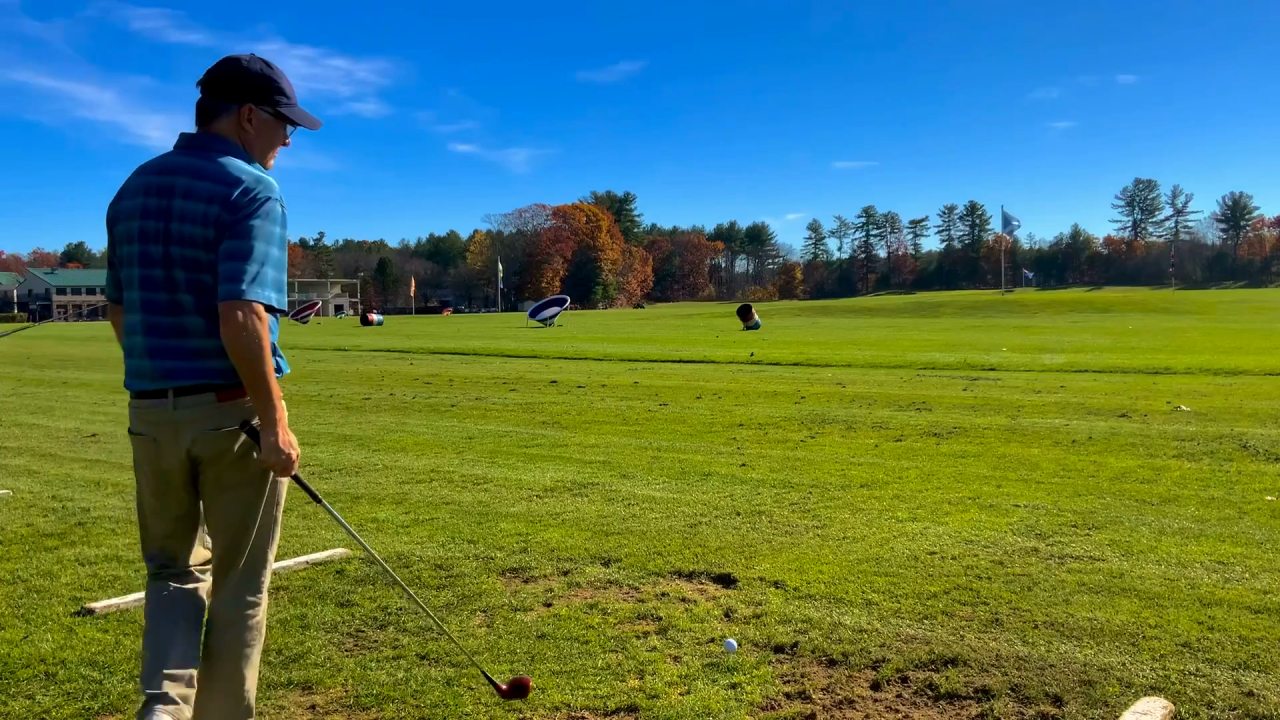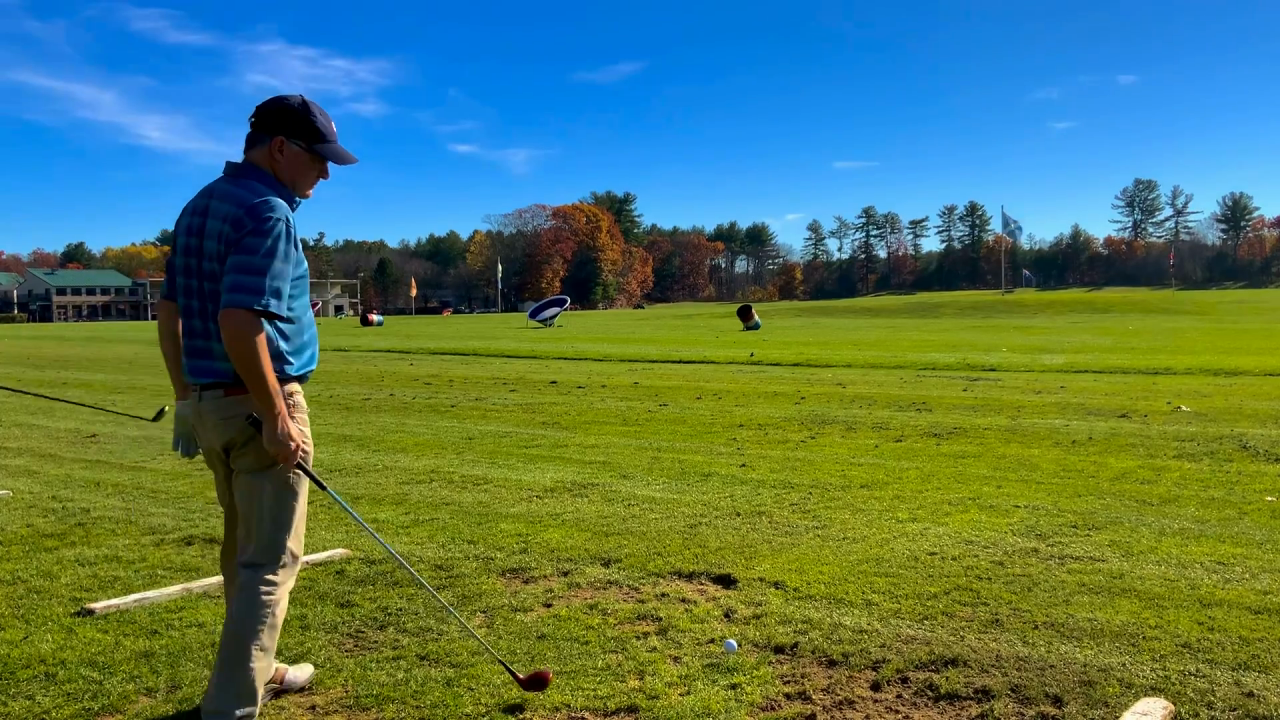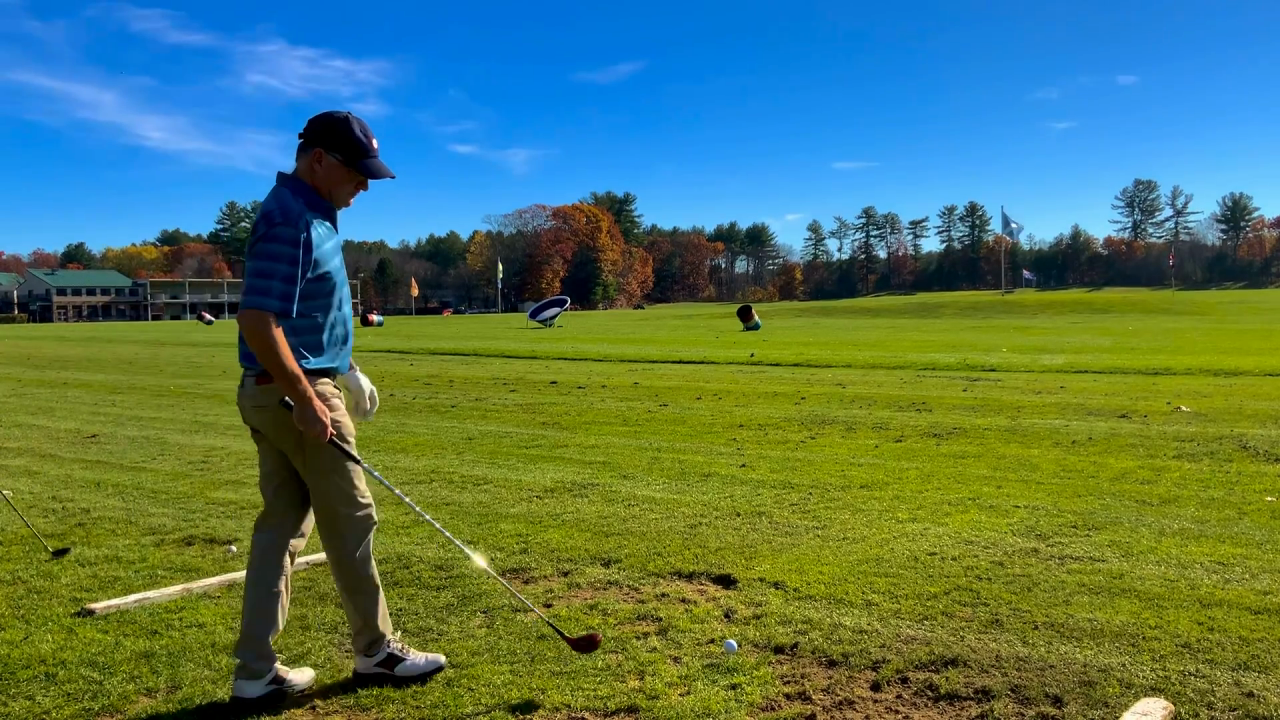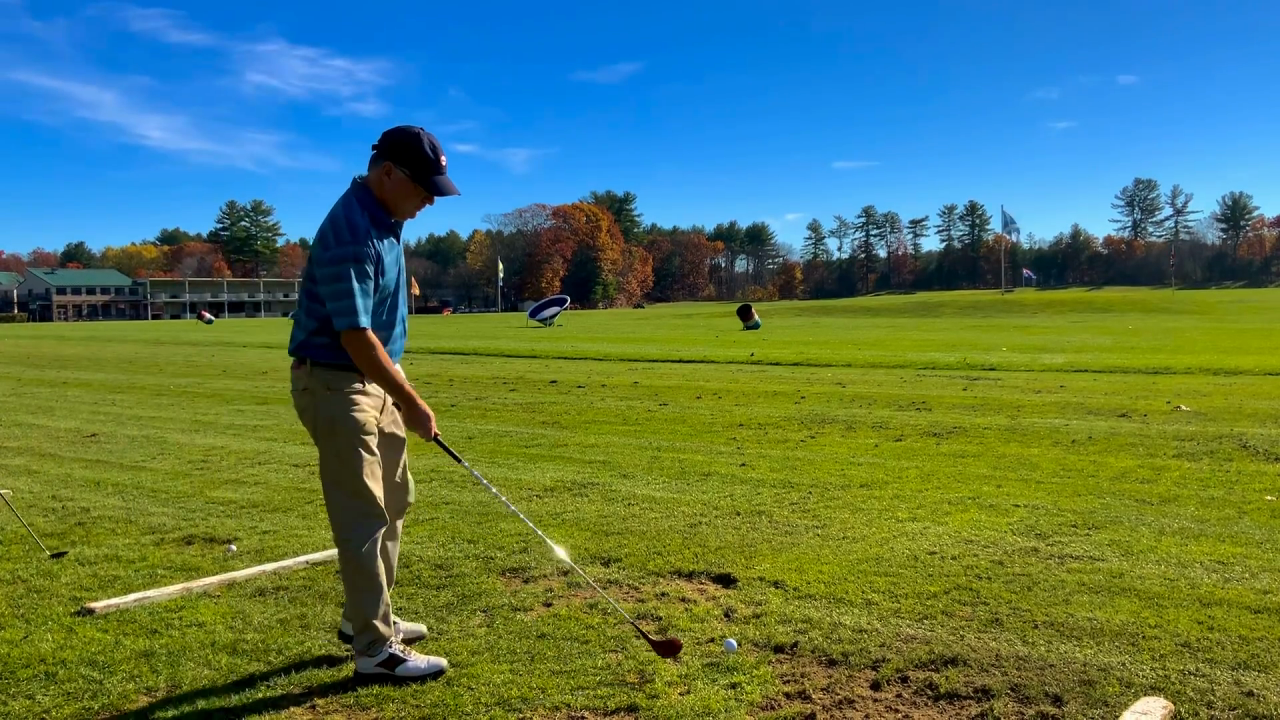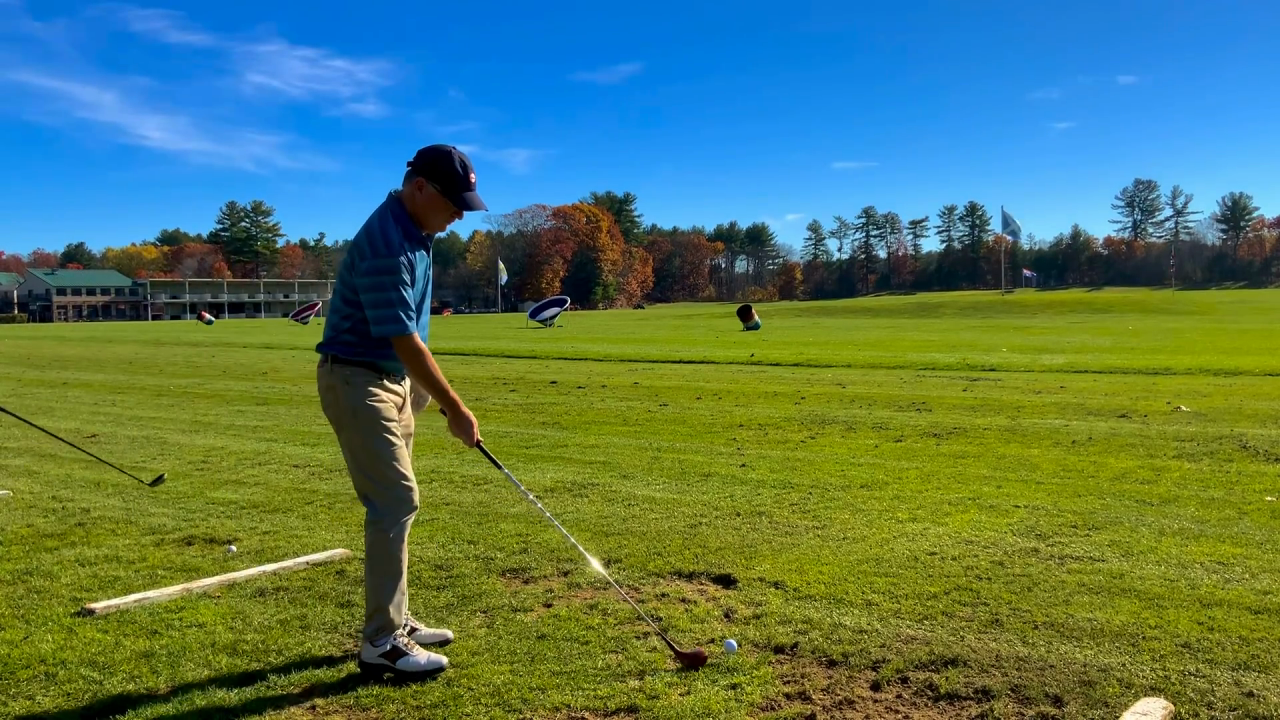
dt=0.5s
person 1, frame 1
left shoulder: (134, 188)
right shoulder: (251, 191)
left elbow: (123, 311)
right elbow: (241, 320)
right wrist: (275, 424)
left hip: (153, 416)
right hip: (233, 414)
left knee: (175, 577)
right knee: (239, 586)
person 1, frame 2
left shoulder: (201, 206)
right shoulder: (267, 213)
left elbow: (170, 310)
right elbow: (238, 323)
left wrist: (186, 401)
right wrist: (278, 418)
left hip: (209, 403)
right hip: (259, 407)
left knee: (243, 548)
right knee: (268, 562)
left ankle: (255, 670)
person 1, frame 3
left shoulder: (308, 212)
right shoulder: (290, 221)
right elbow: (258, 322)
left wrist: (348, 371)
right wrist: (309, 400)
left hip: (275, 394)
right hip: (292, 395)
left knee: (280, 527)
right knee: (349, 522)
left ankle: (256, 670)
right ankle: (376, 650)
person 1, frame 4
left shoulder: (383, 219)
right shoulder: (352, 233)
right elbow: (356, 336)
left wrist: (395, 377)
right wrist: (410, 401)
left hip: (366, 381)
right hip: (335, 384)
left knee: (392, 501)
right knee: (363, 517)
left ankle: (369, 617)
right ankle: (375, 649)
person 1, frame 5
left shoulder: (416, 231)
right shoulder: (385, 245)
right elbow: (404, 341)
left wrist: (419, 377)
right wrist: (456, 408)
left hip: (391, 380)
right hip: (357, 382)
left knee: (398, 503)
right knee: (395, 501)
left ankle: (393, 622)
right ankle: (381, 639)
